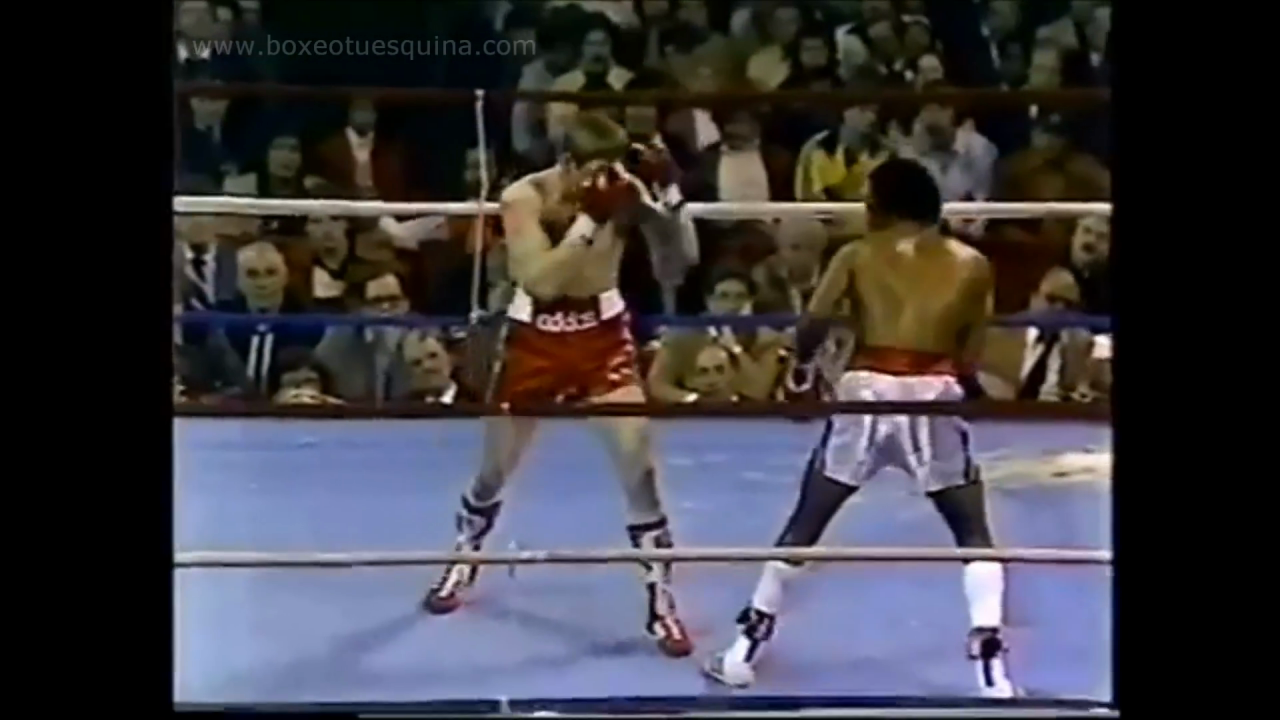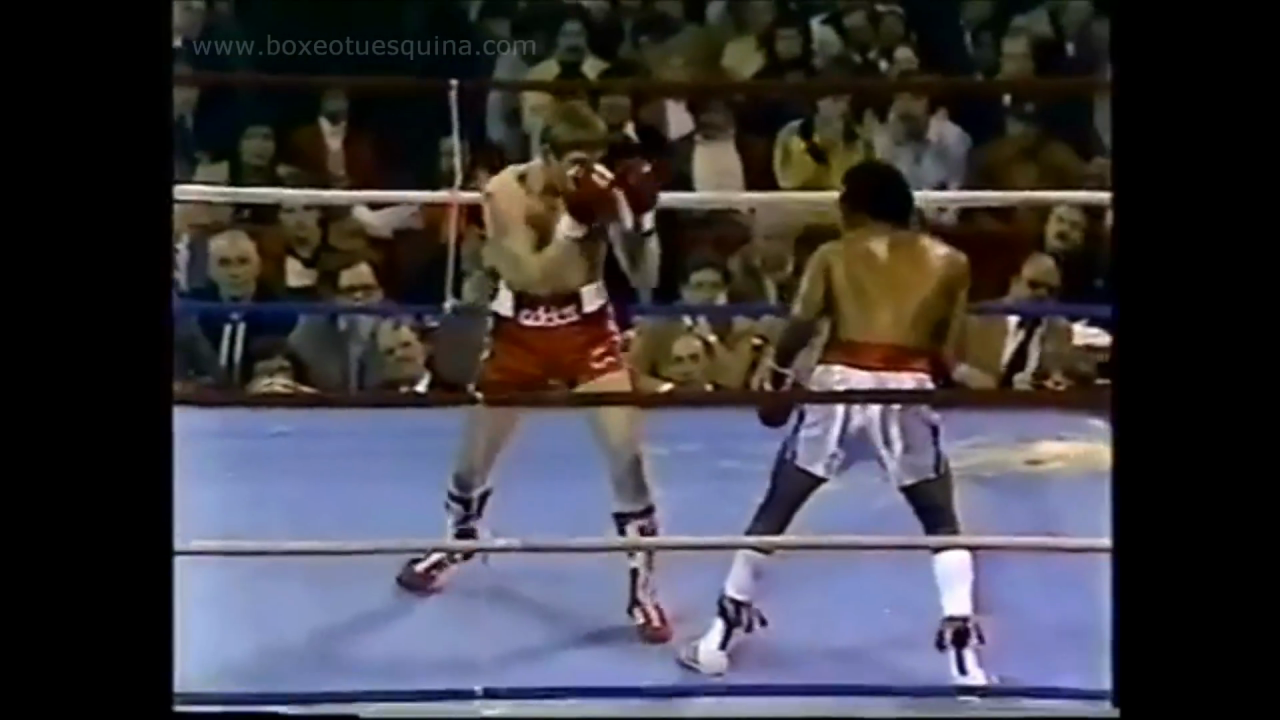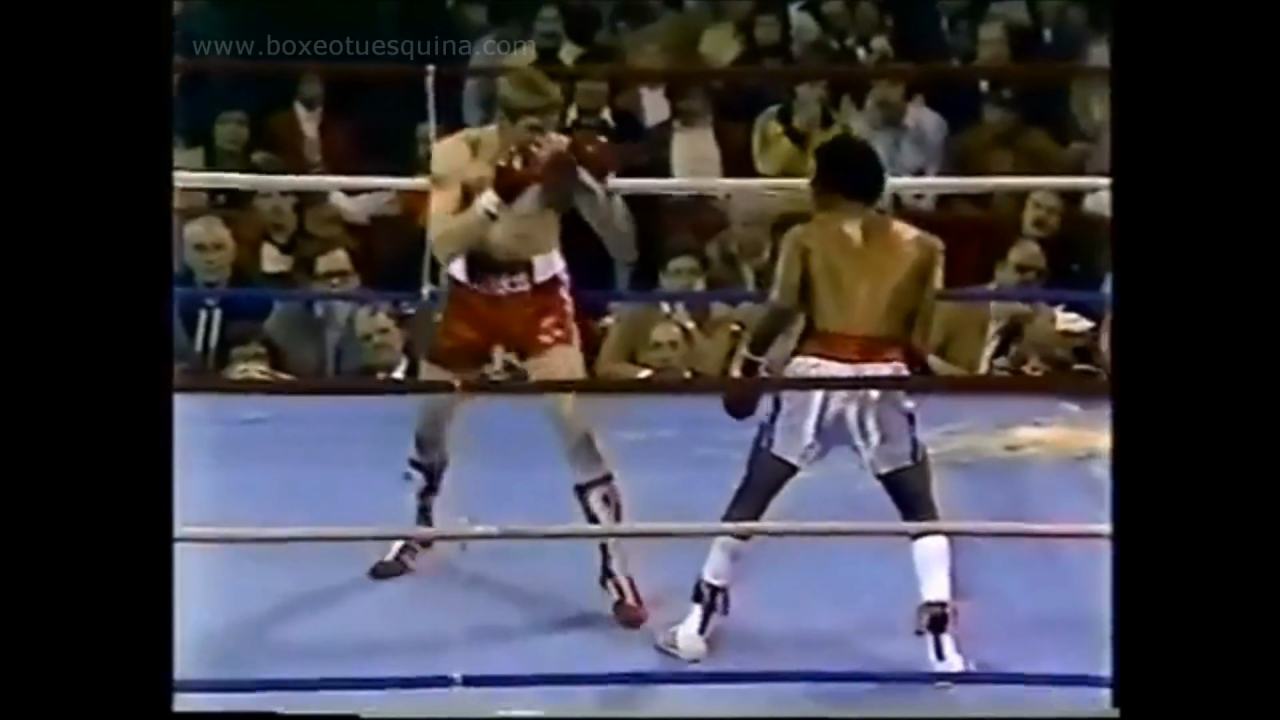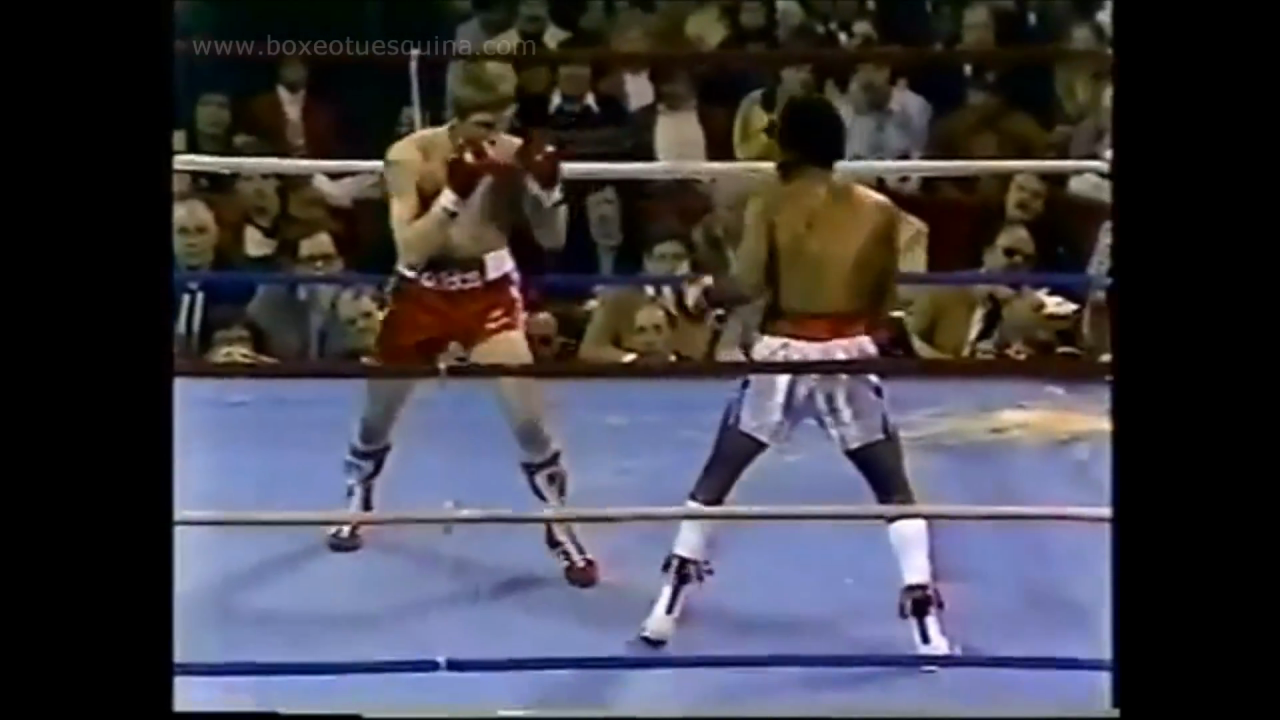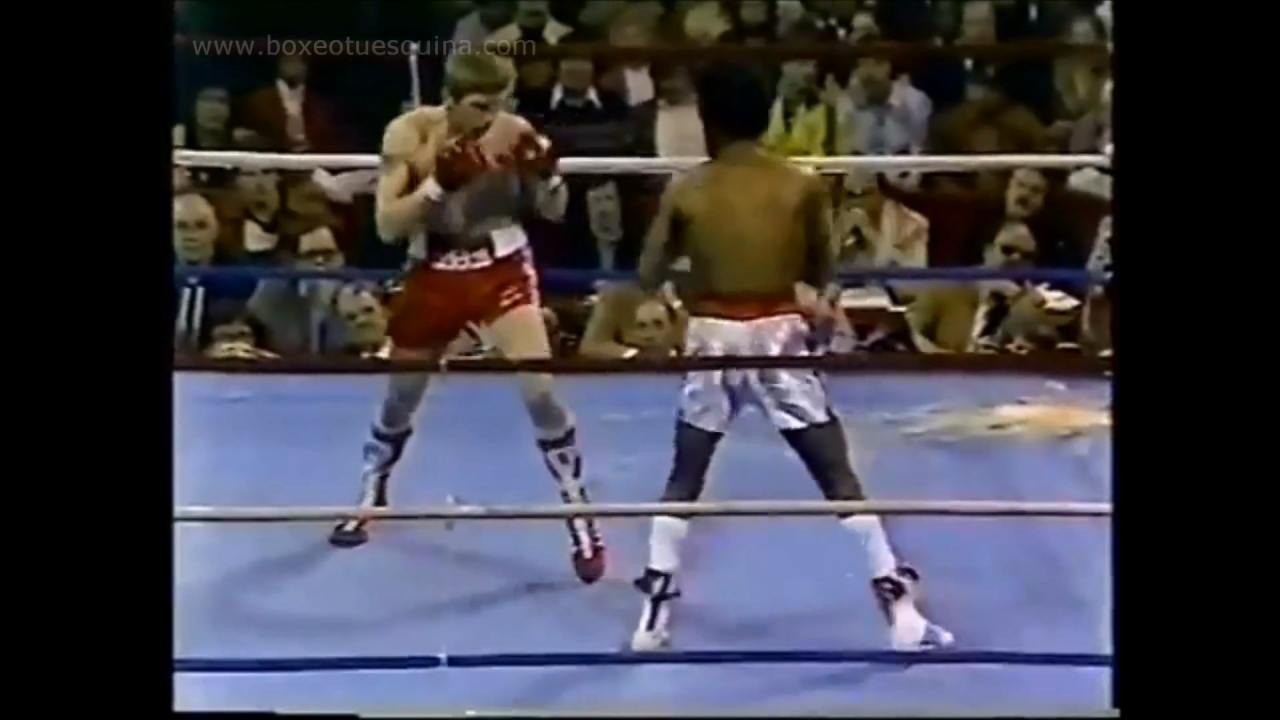
dt=0.2s
person 1, frame 1
left shoulder: (858, 254)
right shoulder: (972, 263)
left elbow: (817, 316)
right elbow: (971, 355)
left wrist: (800, 370)
left hip: (865, 389)
right hip: (933, 394)
left knee: (804, 525)
right knee: (974, 535)
left ankle: (742, 651)
right ankle: (991, 667)
person 1, frame 2
left shoulder: (831, 254)
right shoulder: (948, 261)
left elbow: (802, 319)
right elbow: (946, 352)
left wrist: (776, 375)
left hip: (839, 384)
right hip: (906, 390)
left knee: (774, 513)
right knee: (943, 526)
left ankle: (718, 640)
right ankle: (964, 656)
person 1, frame 3
left shoulder: (804, 237)
right shoulder: (919, 246)
left elbow: (782, 306)
right elbow: (917, 341)
left wrist: (748, 364)
left hip: (816, 374)
right hip: (882, 380)
left knee: (750, 500)
right knee: (921, 512)
left ankle: (695, 626)
right ankle: (942, 642)
person 1, frame 4
left shoulder: (766, 206)
right shoulder: (878, 210)
left elbow: (746, 285)
right elbow: (879, 305)
left wrist: (710, 293)
left hip: (778, 354)
right hip: (845, 356)
left knee: (716, 477)
right knee: (896, 492)
left ankle: (668, 604)
right ankle: (926, 625)
person 1, frame 5
left shoulder: (685, 189)
right shoulder: (802, 184)
left elbow: (648, 276)
right elbow: (824, 273)
left hip: (713, 335)
right hip: (784, 335)
left knee: (683, 481)
right knee: (839, 478)
left ankle: (652, 617)
right ankle: (901, 610)
person 2, frame 1
left shoulder: (623, 191)
right shoulder: (523, 199)
left elbow: (683, 256)
right elbow: (543, 282)
left wrist: (665, 196)
right wrist: (588, 221)
left hip: (603, 334)
right hip: (535, 337)
left knee: (639, 470)
right knee: (494, 470)
left ankle: (661, 604)
right ankle: (462, 563)
person 2, frame 2
left shoulder: (604, 188)
right shoulder: (506, 191)
right elbow: (533, 275)
right wrist: (572, 221)
left hip: (587, 327)
right hip: (519, 329)
left knee: (625, 457)
right knee: (472, 461)
left ankle: (643, 591)
right ankle: (454, 546)
person 2, frame 3
left shoulder: (561, 153)
right shoulder: (455, 153)
right elbow: (442, 246)
left wrist: (599, 178)
right wrist: (497, 196)
left hip: (539, 295)
right hip: (471, 296)
left knee: (577, 430)
right knee: (430, 425)
left ankle: (614, 564)
right ankle: (417, 528)
person 2, frame 4
left shoulder: (515, 156)
right shoulder: (409, 157)
left elbow: (552, 239)
right elbow: (410, 250)
left wrist: (549, 188)
right wrist: (454, 195)
left hip: (489, 292)
right hip: (422, 294)
left knee: (528, 416)
right knee: (377, 416)
left ankle: (561, 531)
right ankle: (357, 507)
person 2, frame 5
left shoulder: (513, 132)
right shoulder: (408, 133)
left elbow: (553, 213)
right elbow: (387, 227)
left wrist: (545, 173)
right wrist: (440, 182)
left hip: (502, 269)
right hip: (432, 273)
left knee: (540, 391)
right knee: (398, 398)
left ankle: (578, 517)
right ankle: (371, 498)
